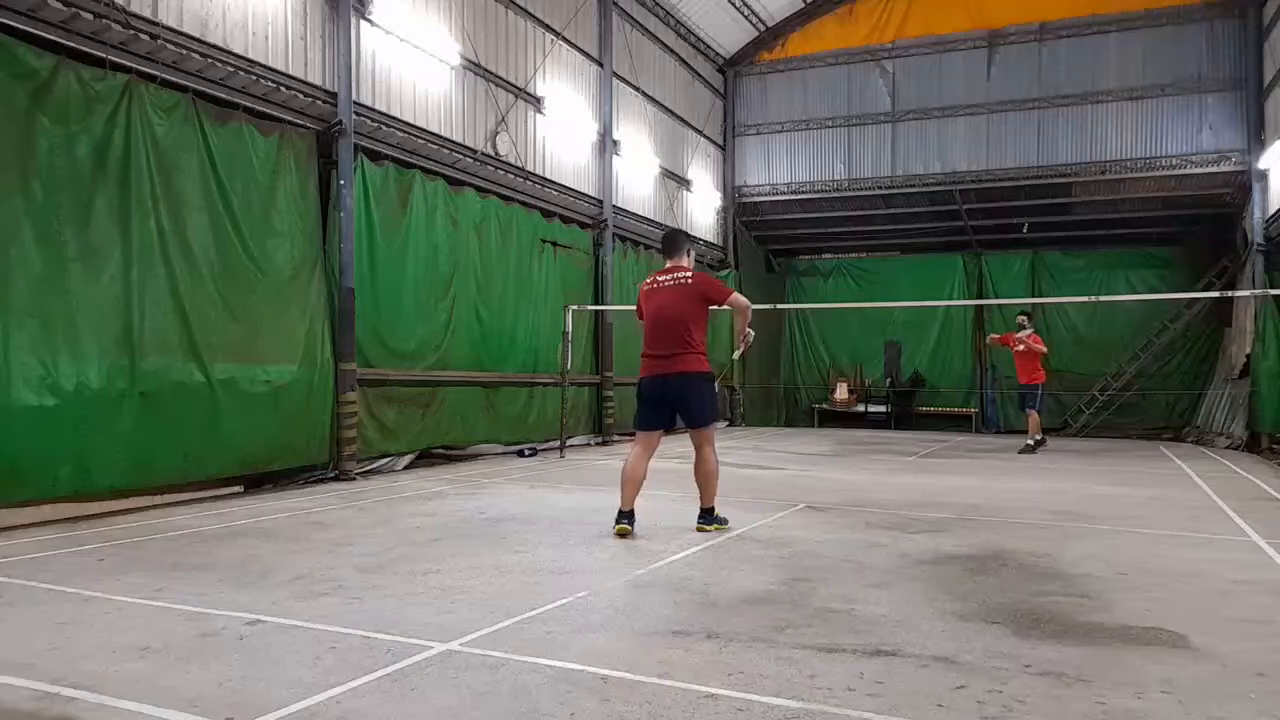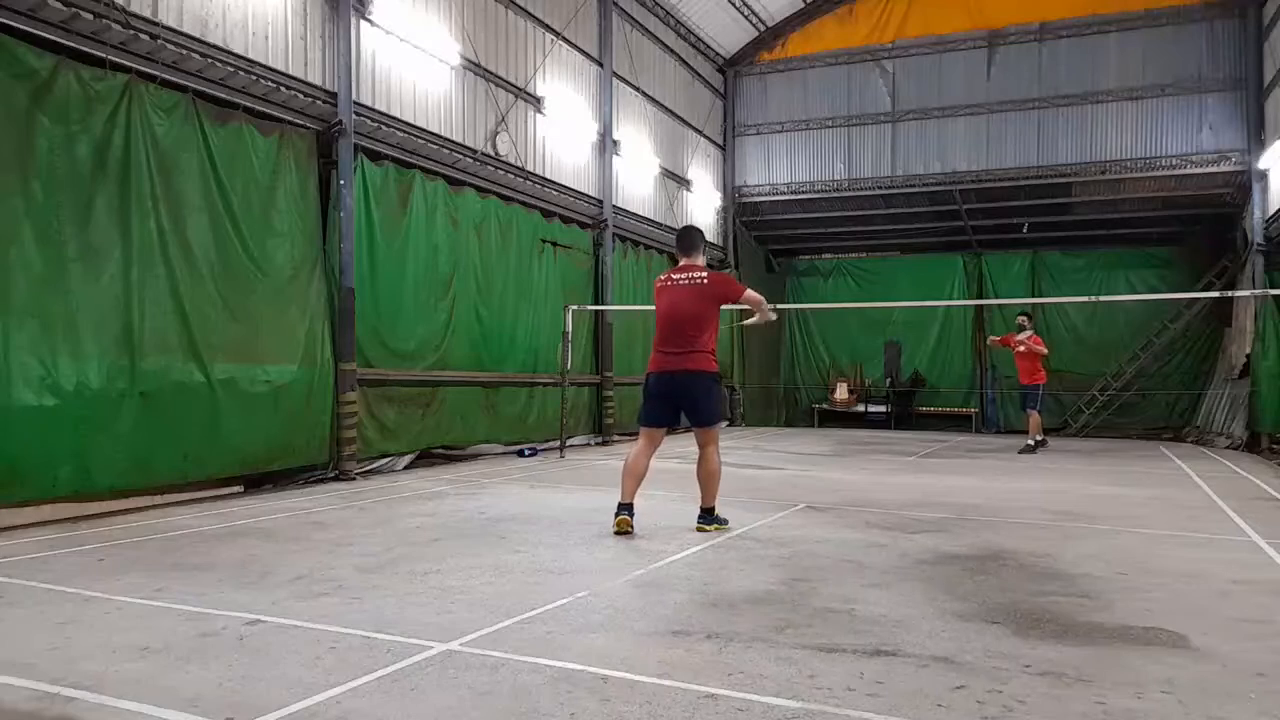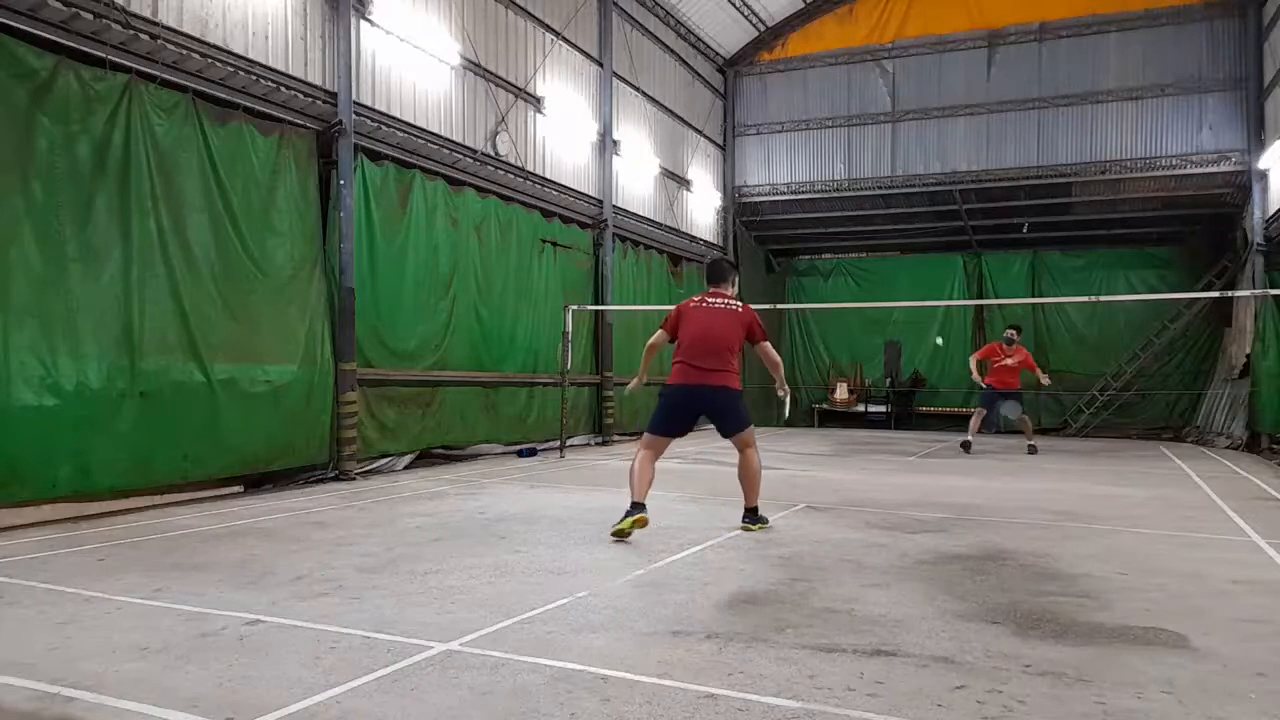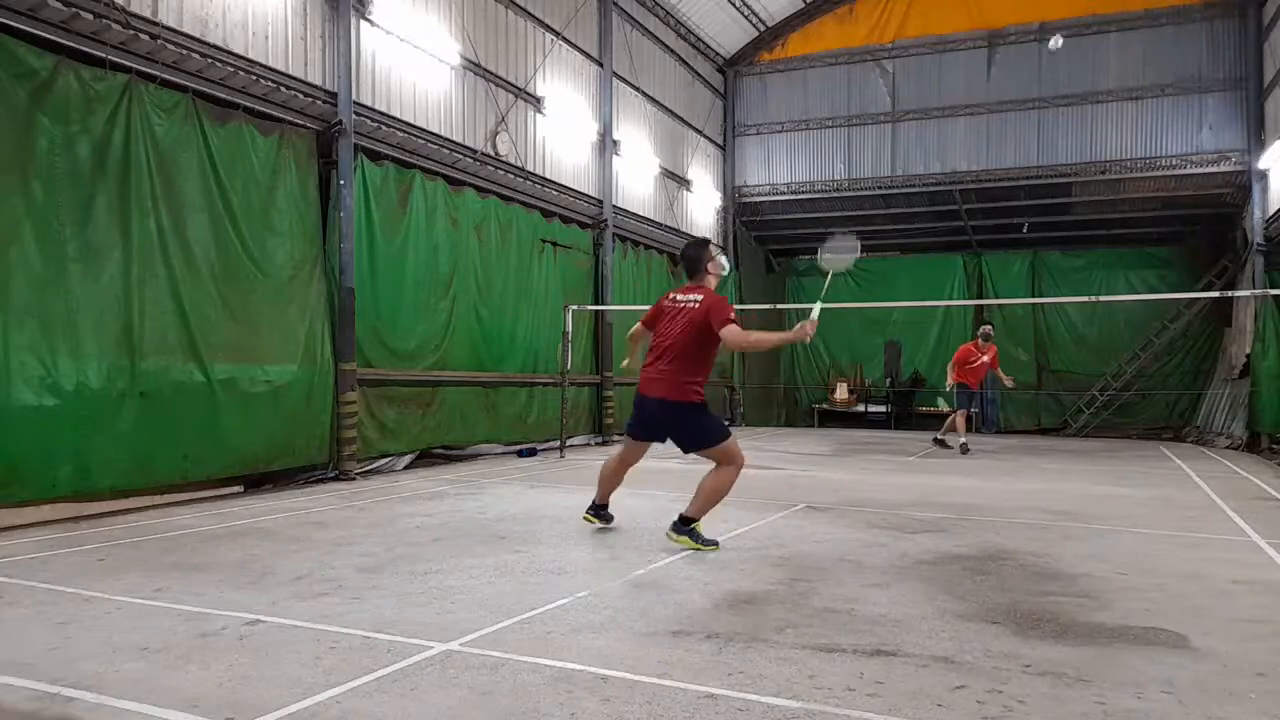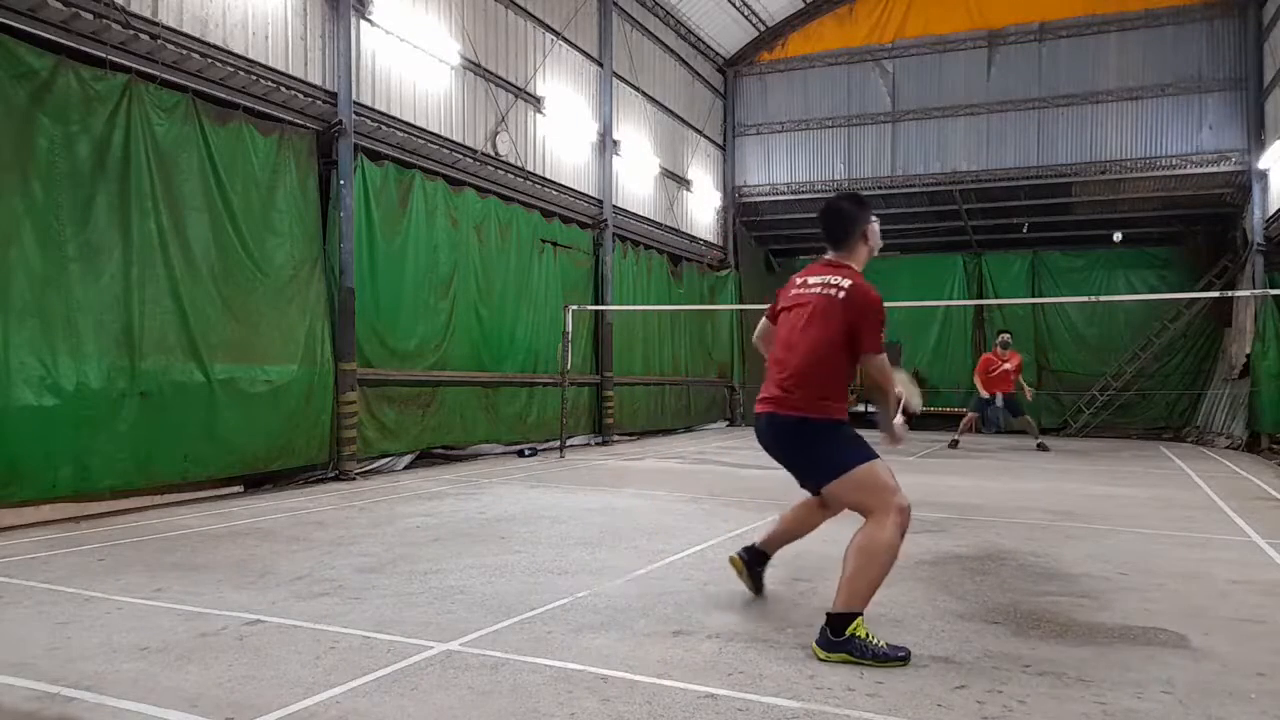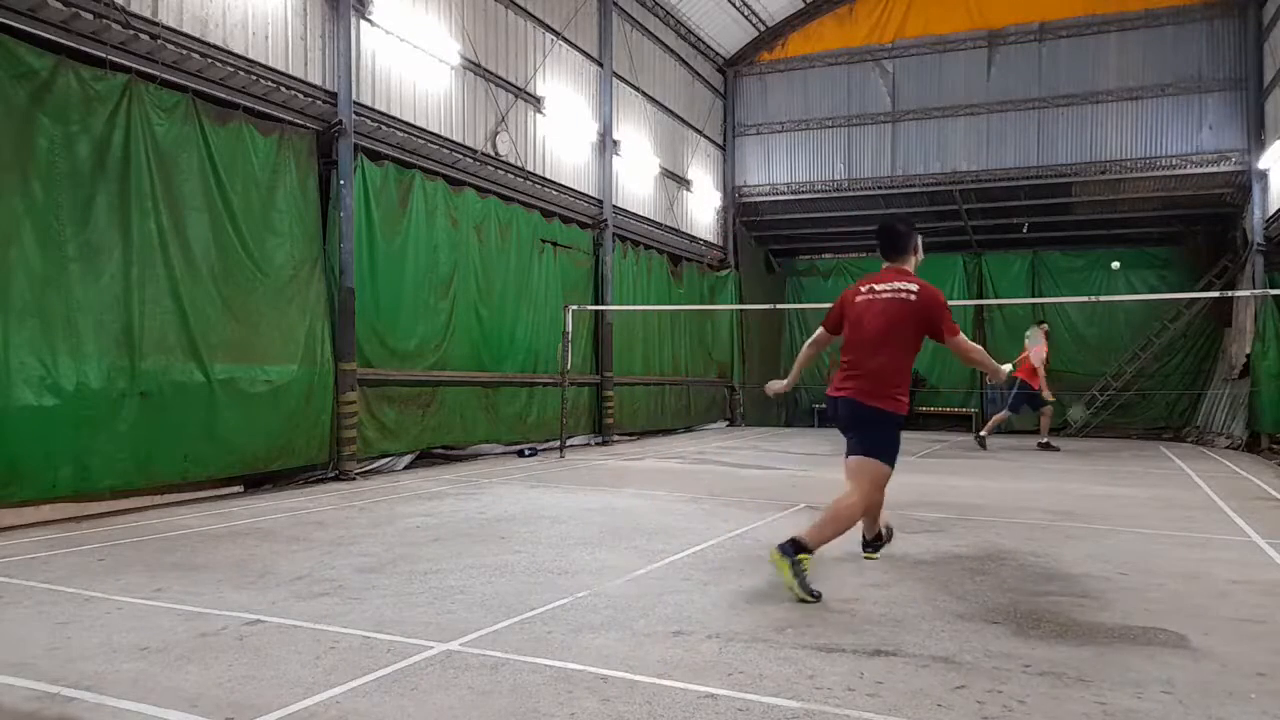
dt=0.7s
person 1, frame 1
left shoulder: (646, 287)
right shoulder: (699, 281)
right elbow: (743, 305)
right wrist: (742, 331)
left hip: (652, 376)
right hip: (691, 374)
left knee: (641, 448)
right knee: (705, 446)
left ankle: (625, 515)
right ankle: (707, 515)
person 1, frame 2
left shoulder: (662, 283)
right shoulder: (715, 281)
right elbow: (757, 301)
right wrist: (764, 315)
left hip: (660, 373)
right hip: (698, 373)
left knee: (645, 444)
right knee: (709, 446)
left ankle: (625, 510)
right ankle: (708, 515)
person 1, frame 3
left shoulder: (686, 307)
right shoulder: (745, 313)
left elbow: (654, 344)
right elbow: (772, 358)
left wrist: (640, 376)
right wrist: (781, 384)
left hip: (680, 387)
right hip: (724, 389)
left knee: (647, 451)
right knee: (748, 446)
left ankle: (636, 508)
right ankle: (752, 514)
person 1, frame 4
left shoulder: (669, 299)
right shoulder: (714, 302)
left elbow: (635, 333)
right elbow: (736, 340)
left wrist: (631, 358)
right wrist: (793, 335)
left hip: (648, 395)
right hip: (682, 401)
left knee: (628, 455)
right knee: (732, 460)
left ankle: (597, 508)
right ankle: (685, 525)
person 1, frame 5
left shoulder: (801, 282)
right shoulder: (862, 295)
left elbow: (762, 337)
right elbow: (877, 377)
right wrist: (889, 418)
left hip: (772, 415)
right hip: (810, 424)
left knee: (831, 498)
right knee: (892, 511)
left ankle: (755, 556)
right ankle: (839, 630)
person 1, frame 6
left shoulder: (854, 293)
right shoulder: (925, 296)
left elbow: (816, 342)
right elbow: (963, 348)
left wrist: (789, 382)
right wrist: (996, 370)
left hip: (842, 398)
right hip: (880, 406)
left knee: (873, 468)
right knee: (861, 499)
left ankle: (873, 537)
right ankle: (794, 551)
